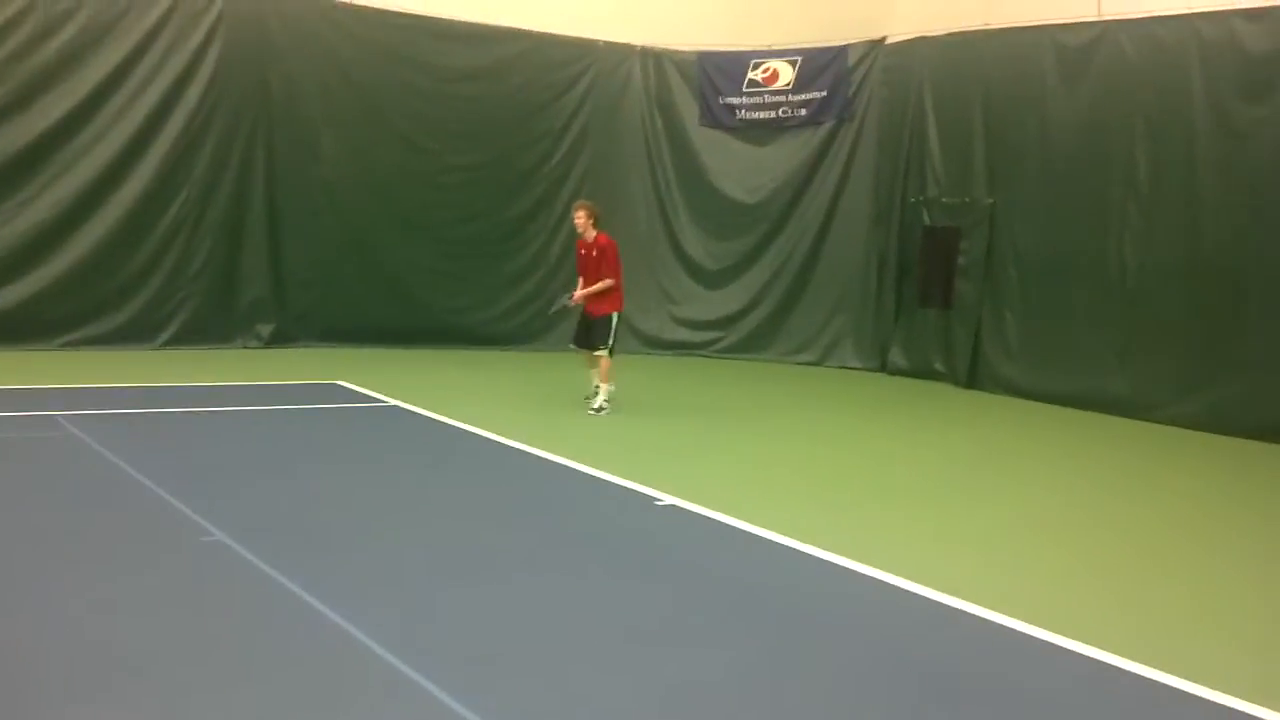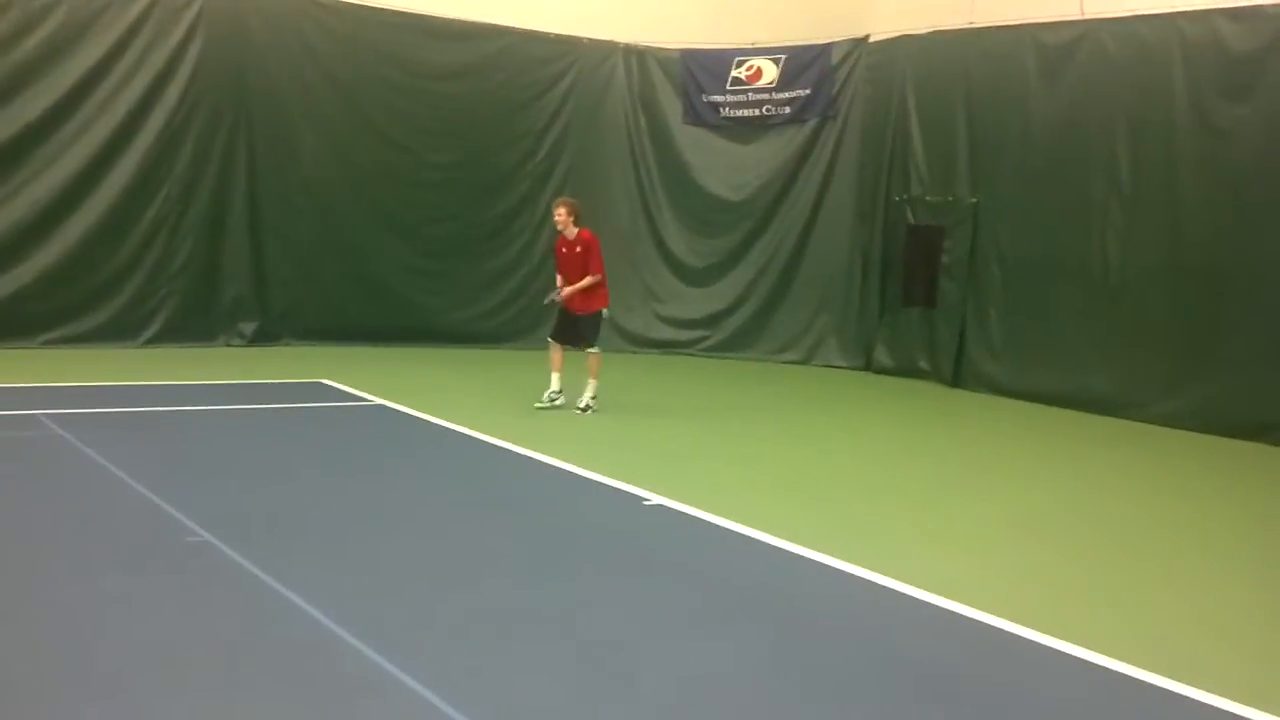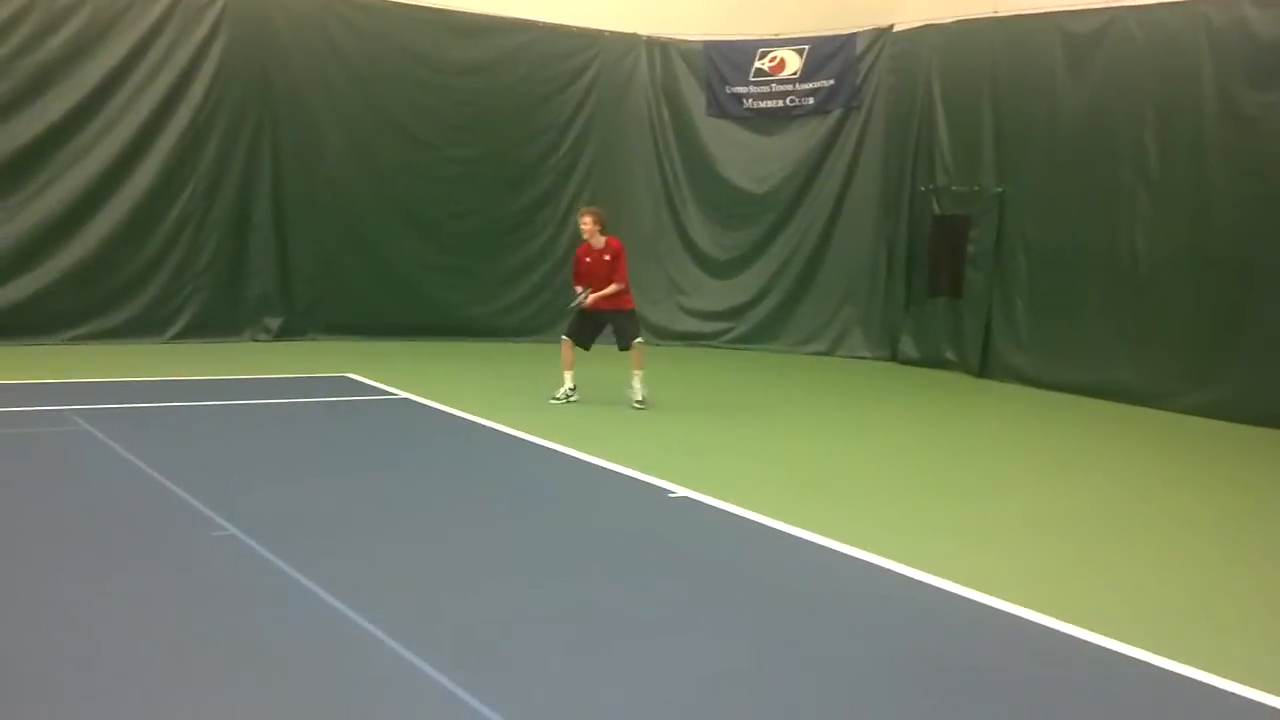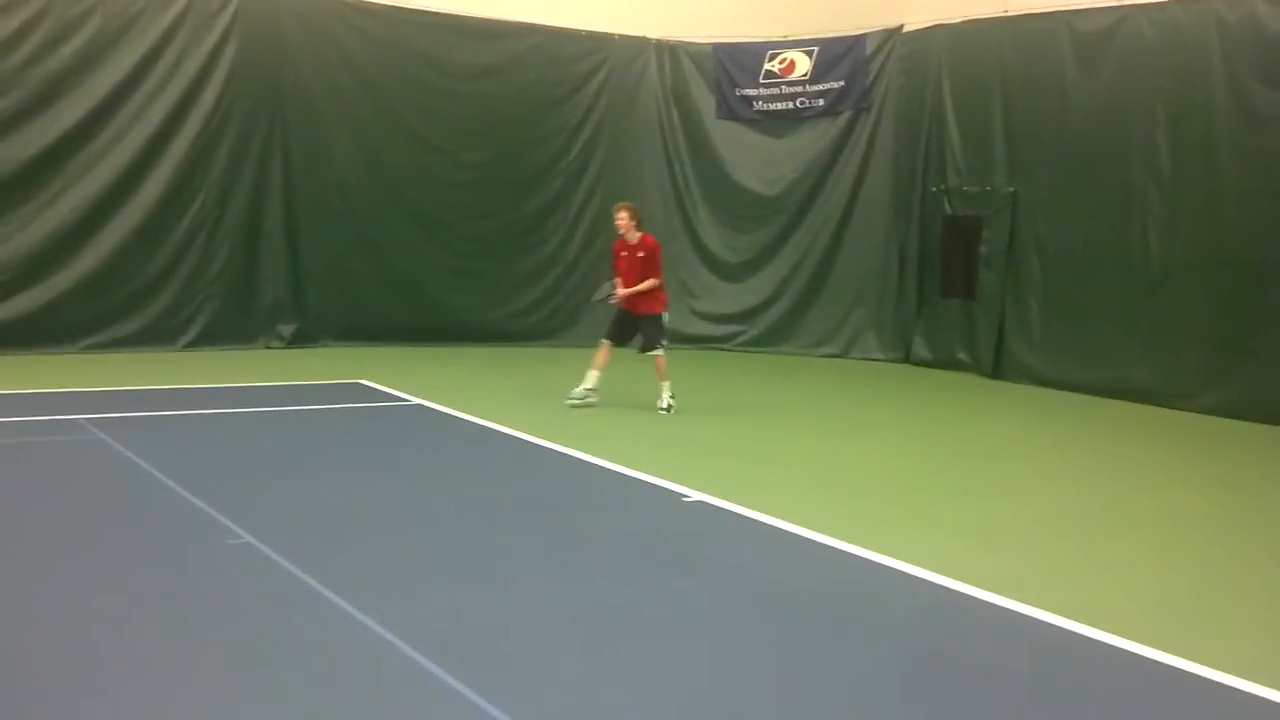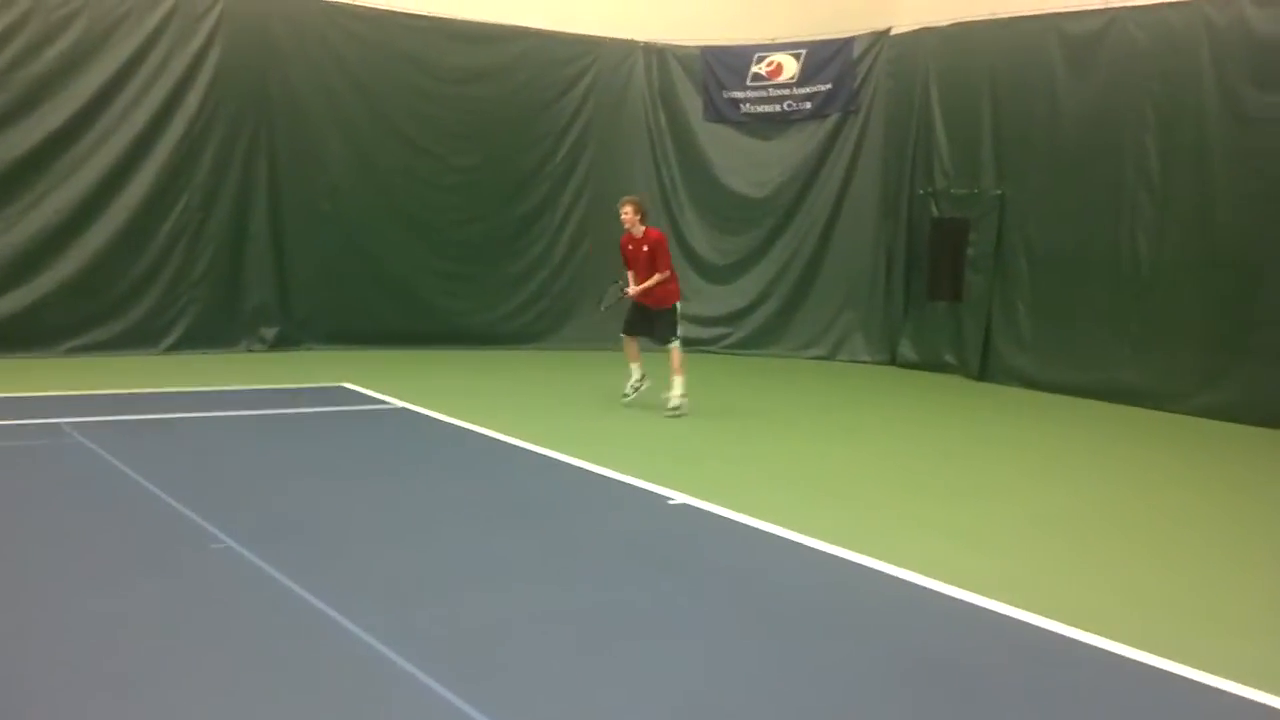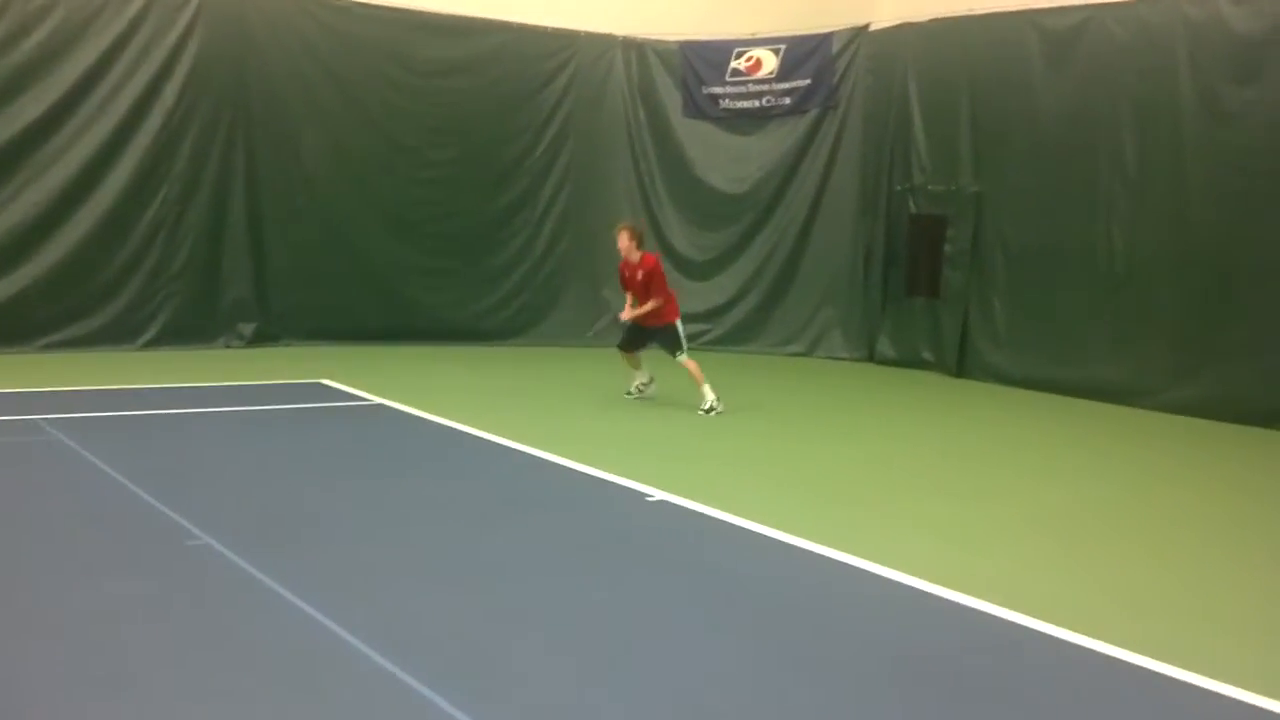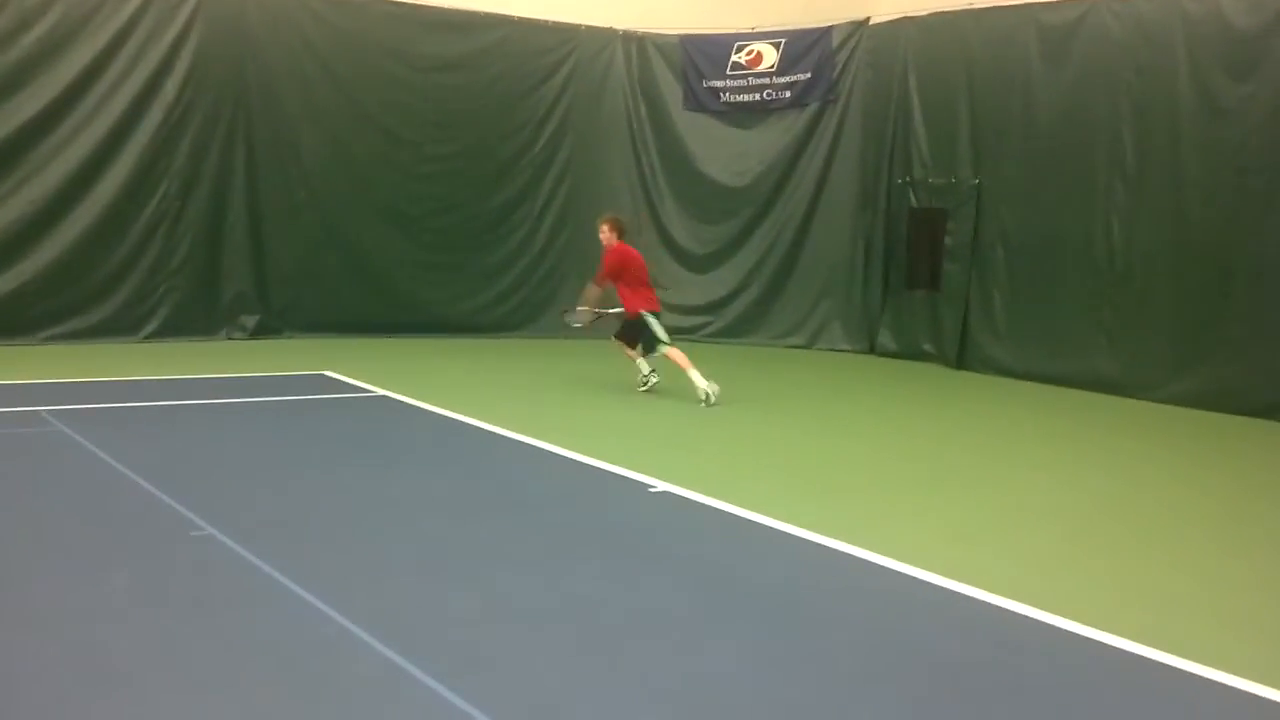
dt=0.2s
person 1, frame 1
left shoulder: (606, 243)
right shoulder: (580, 244)
left elbow: (610, 280)
left wrist: (585, 292)
right wrist: (579, 292)
left hip: (608, 304)
right hip: (590, 304)
left knee: (602, 350)
right knee: (581, 345)
left ankle: (604, 398)
right ankle: (598, 384)
person 1, frame 2
left shoulder: (588, 239)
right shoulder: (559, 243)
left elbow: (597, 275)
left wrist: (572, 289)
right wrist: (560, 289)
left hip: (593, 302)
right hip: (570, 302)
left knee: (591, 348)
right knee: (555, 341)
left ankle: (590, 396)
right ankle: (556, 390)
person 1, frame 3
left shoulder: (616, 247)
right shoulder: (581, 253)
left elbow: (620, 284)
right elbow: (578, 283)
left wrist: (597, 296)
right wrist: (583, 296)
left hip: (620, 304)
right hip: (592, 306)
left knee: (635, 342)
right knee: (568, 339)
left ankle: (638, 387)
right ankle: (569, 388)
person 1, frame 4
left shoulder: (651, 244)
right shoulder: (618, 247)
left elbow: (656, 280)
left wrist: (630, 291)
right wrist: (619, 290)
left hip: (652, 306)
right hip: (628, 305)
left knee: (656, 350)
right knee: (607, 343)
left ankle: (666, 395)
right ankle: (589, 389)
person 1, frame 5
left shoulder: (657, 238)
right shoulder: (625, 241)
left elbow: (664, 272)
left wrist: (640, 288)
right wrist: (632, 285)
left hip: (665, 297)
right hip: (642, 297)
left knee: (672, 343)
right knee: (628, 334)
left ankle: (678, 394)
right ankle: (637, 378)
person 1, frame 6
left shoulder: (651, 263)
right shoulder: (624, 266)
left elbow: (658, 299)
left wrist: (635, 313)
right wrist: (628, 308)
left hip: (666, 317)
right hip: (642, 317)
left knee: (682, 357)
right knee: (625, 348)
left ankle: (710, 398)
right ankle: (644, 382)
person 1, frame 7
left shoulder: (614, 254)
right shoulder: (629, 253)
left elbow: (598, 284)
left wrist: (585, 305)
right wrist: (624, 303)
left hip: (643, 308)
right hip: (636, 308)
left knee: (664, 348)
right knee: (622, 340)
left ankle: (703, 384)
right ankle: (648, 374)
